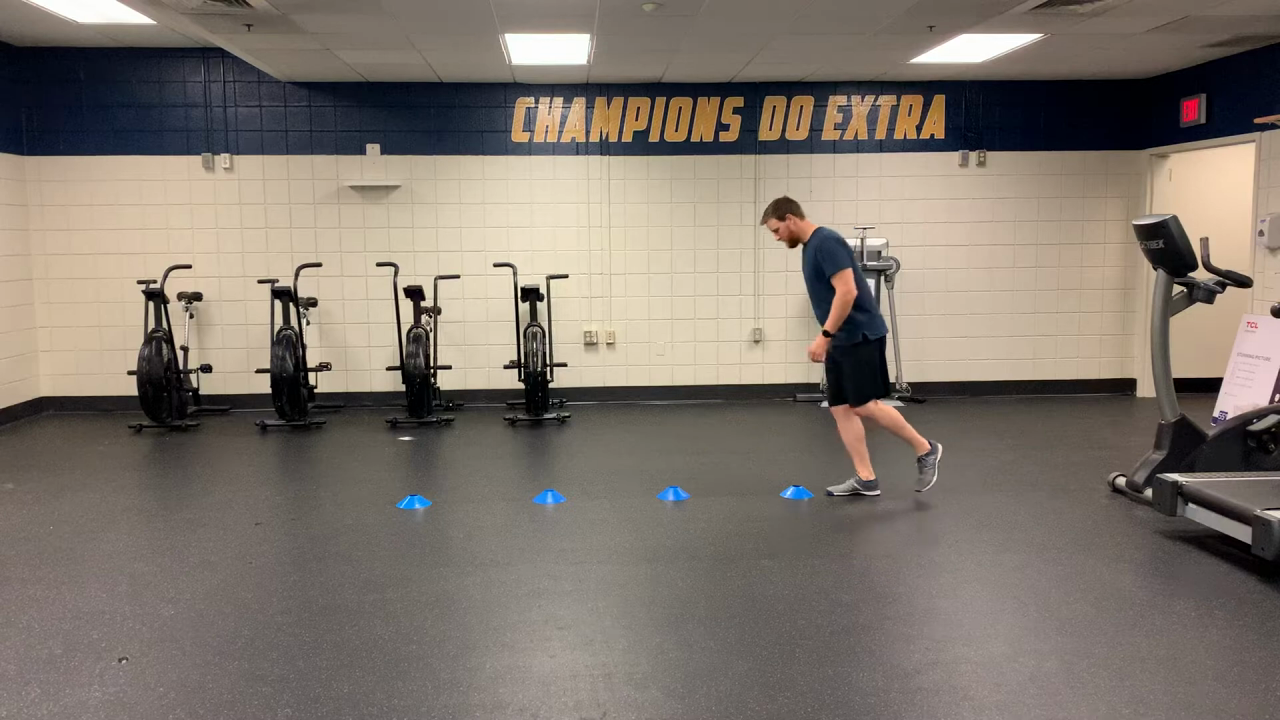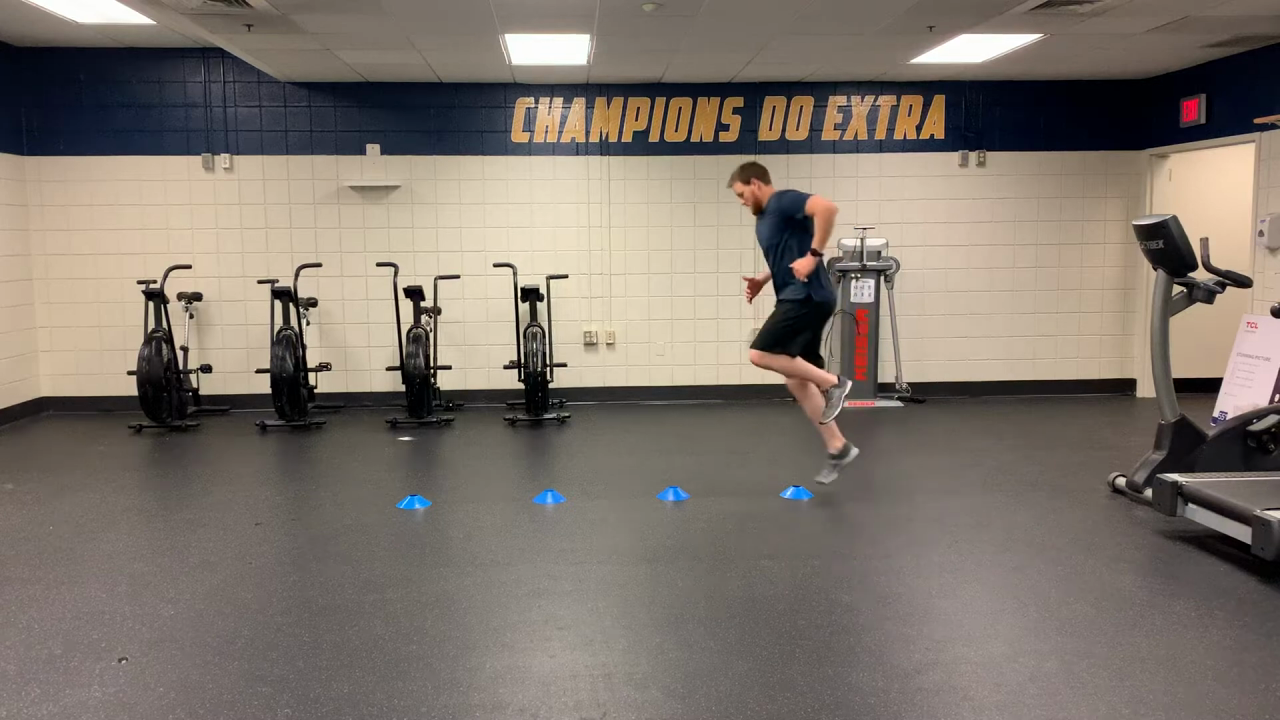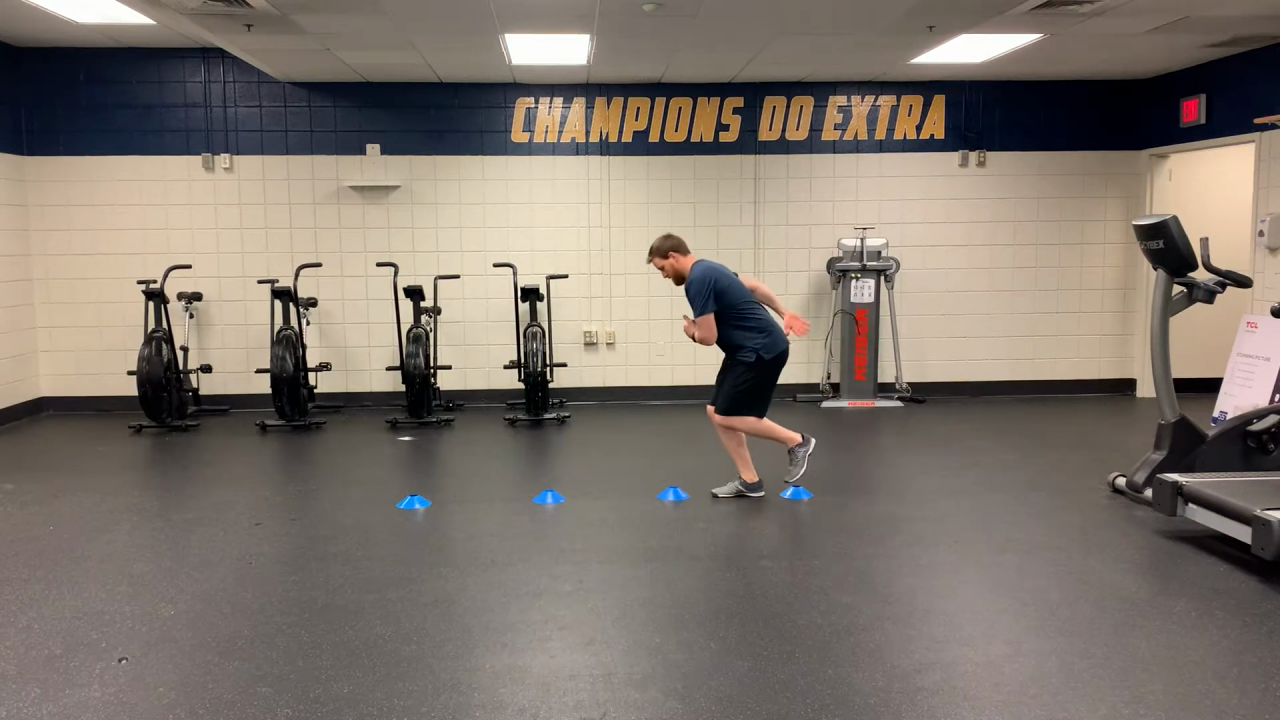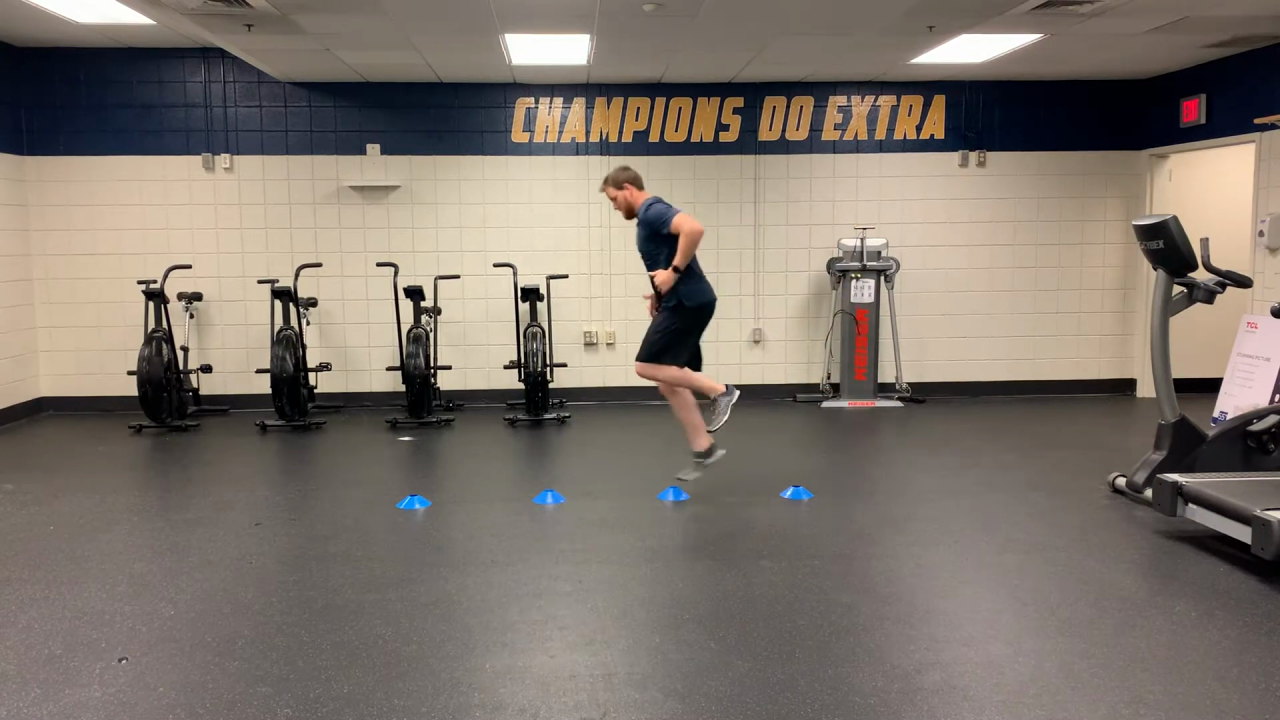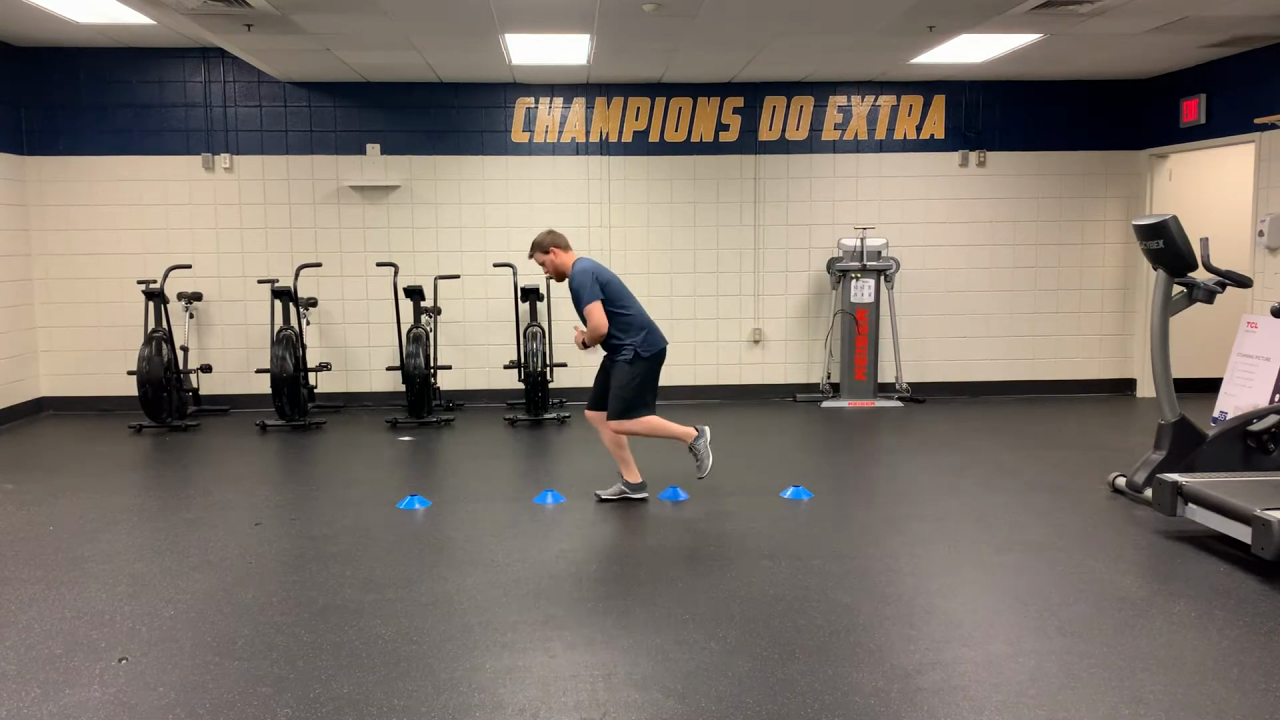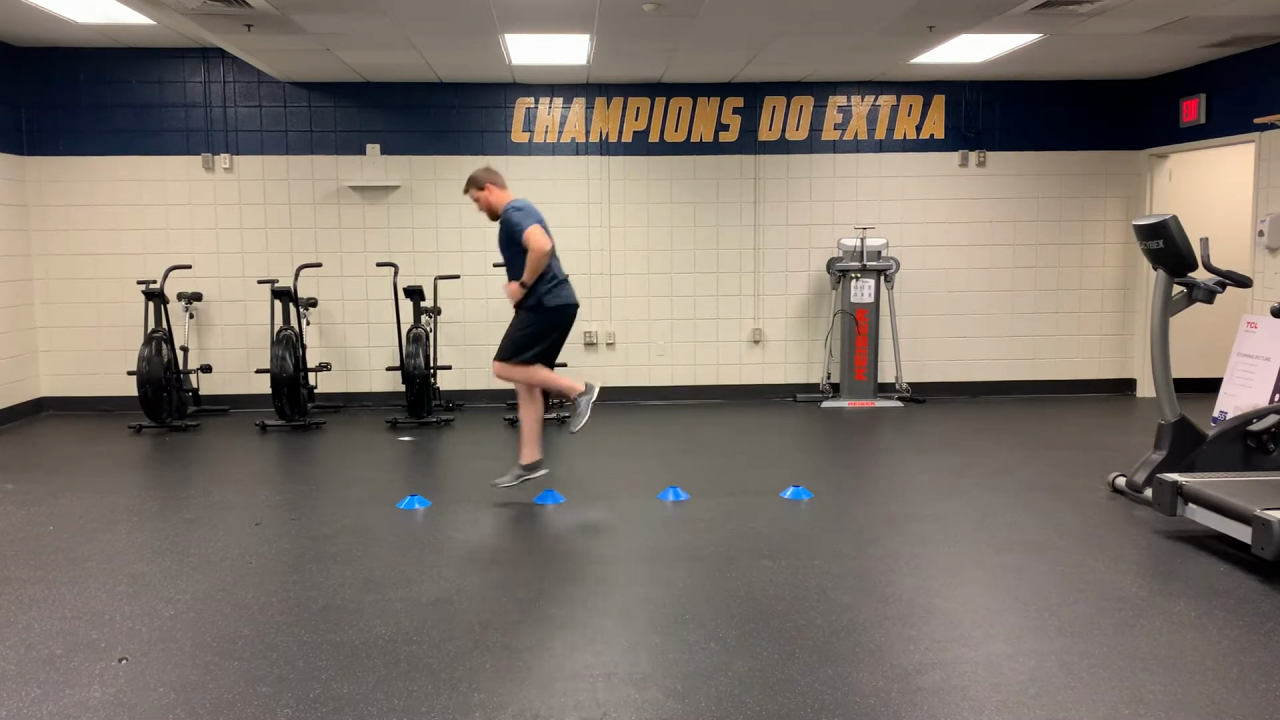
dt=0.7s
person 1, frame 1
left shoulder: (825, 242)
right shoulder: (811, 247)
left elbow: (848, 292)
left wrist: (824, 336)
right wrist: (830, 339)
left hip: (861, 335)
right hip: (842, 339)
left knee: (864, 406)
right knee: (841, 408)
left ankle: (926, 451)
right ankle: (865, 478)
person 1, frame 2
left shoulder: (783, 201)
right shoulder: (764, 217)
left elbow: (827, 207)
left wrist: (814, 255)
right wrist: (761, 280)
left hip: (807, 297)
right hip: (796, 299)
left knee: (760, 354)
right knee: (797, 380)
left ankle: (832, 382)
right ankle: (838, 449)
person 1, frame 3
left shoulder: (697, 280)
right shoulder: (706, 270)
left elbow: (708, 336)
right elbow: (754, 286)
left wrist: (691, 333)
right wrist: (783, 313)
left hip: (761, 351)
right hip: (751, 348)
left knee: (727, 417)
right knee: (716, 412)
left ankle: (797, 441)
right ankle: (749, 481)
person 1, frame 4
left shoulder: (651, 210)
right shoulder: (649, 216)
left elbow: (694, 228)
left wrist: (674, 271)
right wrist: (658, 295)
left hip: (686, 301)
right hip: (684, 302)
left knee: (647, 367)
right knee: (670, 379)
left ankle: (719, 391)
right ankle: (704, 447)
person 1, frame 5
left shoulder: (580, 276)
right shoulder: (585, 270)
left elbow: (599, 326)
left wrist: (584, 339)
left hip: (639, 349)
right hip: (626, 351)
left knee: (620, 422)
right knee: (596, 415)
left ankle: (693, 436)
right ankle: (632, 482)
person 1, frame 6
left shoulder: (513, 214)
right shoulder: (518, 213)
left elbow: (543, 246)
right elbow: (542, 251)
left wrist: (522, 285)
left hip: (547, 304)
right hip: (551, 304)
left knee: (505, 368)
right knee: (526, 379)
left ankle: (579, 389)
right ankle: (530, 462)
